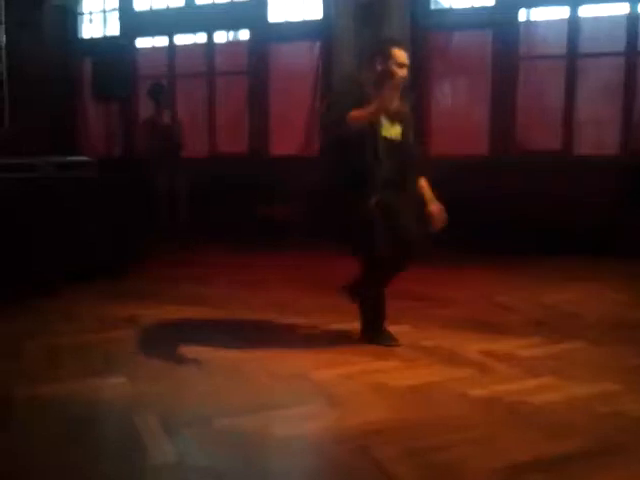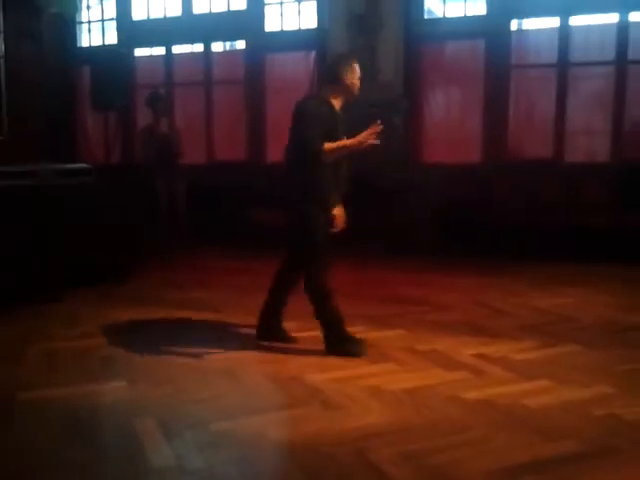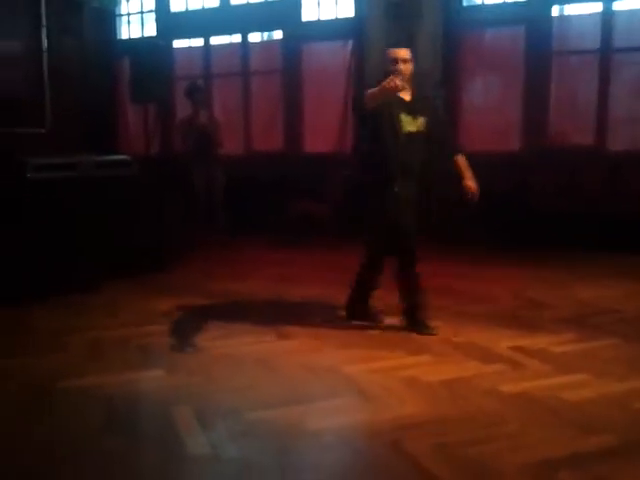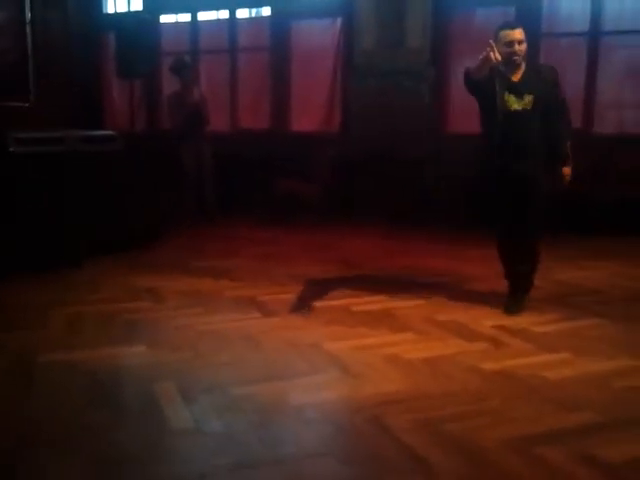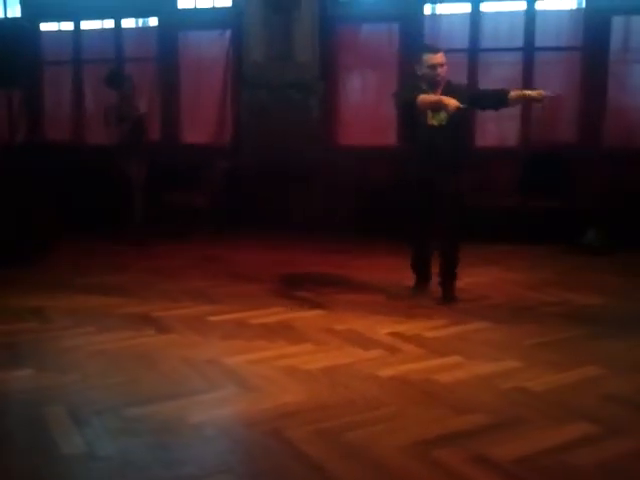
dt=1s
person 1, frame 1
left shoulder: (400, 108)
right shoulder: (355, 95)
left elbow: (409, 159)
right elbow: (334, 125)
left wrist: (429, 199)
right wrist: (378, 108)
left hip: (392, 192)
right hip: (365, 193)
left knee: (408, 243)
right knee: (377, 257)
left ankle: (362, 288)
right ankle: (373, 326)
person 1, frame 2
left shoulder: (330, 112)
right shoulder: (314, 108)
right elbow: (313, 153)
left wrist: (336, 204)
right wrist: (355, 143)
left hip: (316, 201)
right hip: (306, 201)
left knee: (296, 263)
right knee: (315, 267)
left ankle: (269, 324)
right ankle: (337, 336)
person 1, frame 3
left shoulder: (425, 101)
right shoulder: (381, 100)
left elbow: (444, 139)
right elbow: (363, 104)
left wrist: (466, 175)
right wrist: (384, 89)
left hip: (410, 184)
right hip: (386, 184)
left knee: (380, 247)
right knee: (406, 247)
left ankle: (358, 304)
right ankle: (414, 314)
person 1, frame 4
left shoulder: (546, 76)
right shoulder: (490, 77)
left elbow: (561, 121)
right elbow: (472, 79)
left wrist: (564, 160)
right wrist: (484, 61)
left hip: (537, 166)
right hip: (502, 166)
left knee: (528, 228)
right knee: (506, 228)
left ankle: (521, 290)
right ankle: (515, 286)
person 1, frame 5
left shoulder: (460, 92)
right shoulder: (409, 93)
left elbow: (495, 97)
right elbow: (410, 102)
left wrist: (525, 94)
right wrist: (438, 99)
left hip: (449, 175)
right hip: (421, 175)
left knee: (449, 231)
right knee: (421, 229)
left ankle: (448, 284)
right ankle: (421, 278)
person 2, frame 1
left shoulder: (173, 121)
right shoulder: (148, 124)
left elbow: (179, 146)
right elbow: (146, 150)
left wrist: (169, 127)
right wrist: (162, 128)
left hip: (174, 168)
right hip: (159, 170)
left knee: (179, 206)
right knee: (164, 207)
person 2, frame 2
left shoulder: (172, 129)
right shoulder: (147, 132)
left elbow: (178, 153)
right elbow: (146, 158)
left wrist: (168, 136)
right wrist: (158, 137)
left hip: (173, 173)
right hip: (158, 175)
left knee: (178, 210)
right knee: (163, 211)
person 2, frame 3
left shoulder: (212, 120)
right shoulder: (185, 123)
left elbow: (218, 144)
right elbow: (184, 149)
left wrist: (208, 128)
right wrist: (196, 129)
left hip: (213, 164)
right hip: (196, 166)
left knee: (217, 201)
right knee: (202, 202)
person 2, frame 4
left shoulder: (198, 95)
right shoulder: (173, 98)
left elbow: (206, 121)
right elbow: (175, 124)
left wrist: (199, 104)
right wrist: (188, 106)
left hip: (200, 140)
right hip: (185, 143)
left knee: (206, 177)
right knee: (191, 179)
left ankle: (209, 212)
right ankle: (193, 214)
person 2, frame 5
left shoulder: (135, 106)
right shoulder: (114, 110)
left elbow: (143, 132)
right elbow: (117, 136)
left wrist: (141, 118)
right wrist: (132, 119)
left hip: (138, 153)
right hip: (127, 155)
left knee: (138, 190)
right knee: (136, 190)
left ankle: (136, 227)
right ankle: (135, 229)
